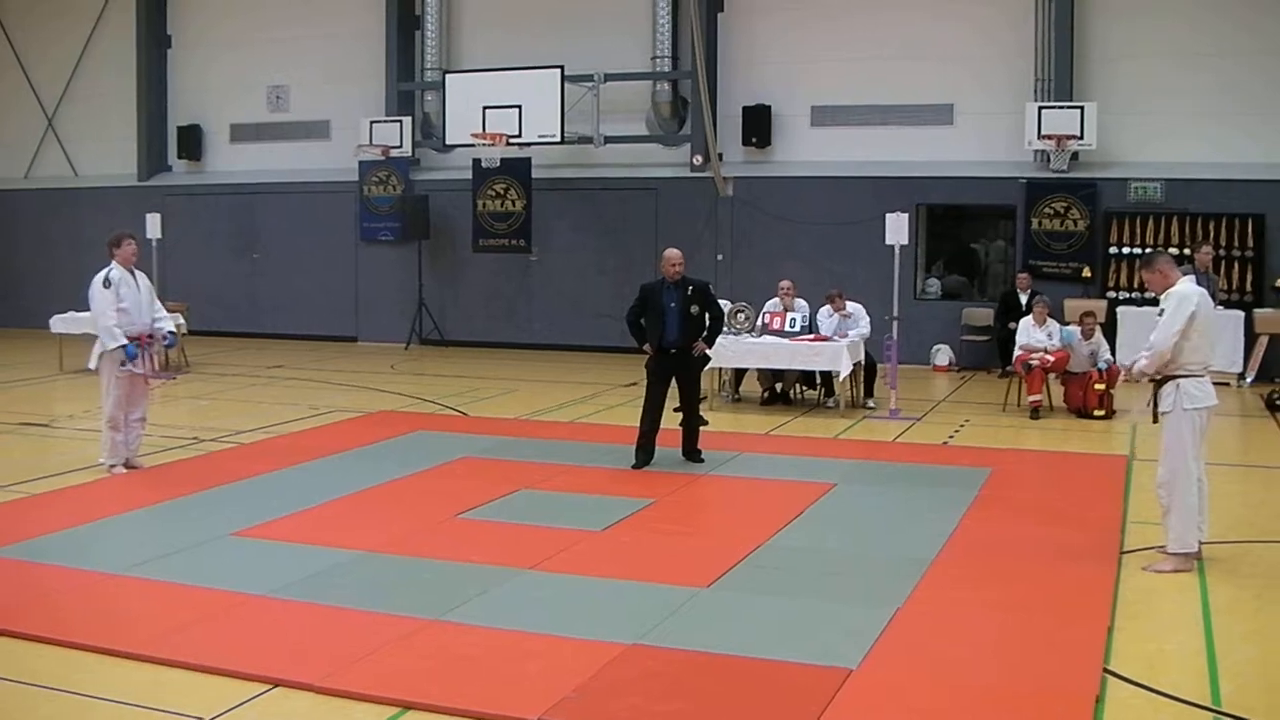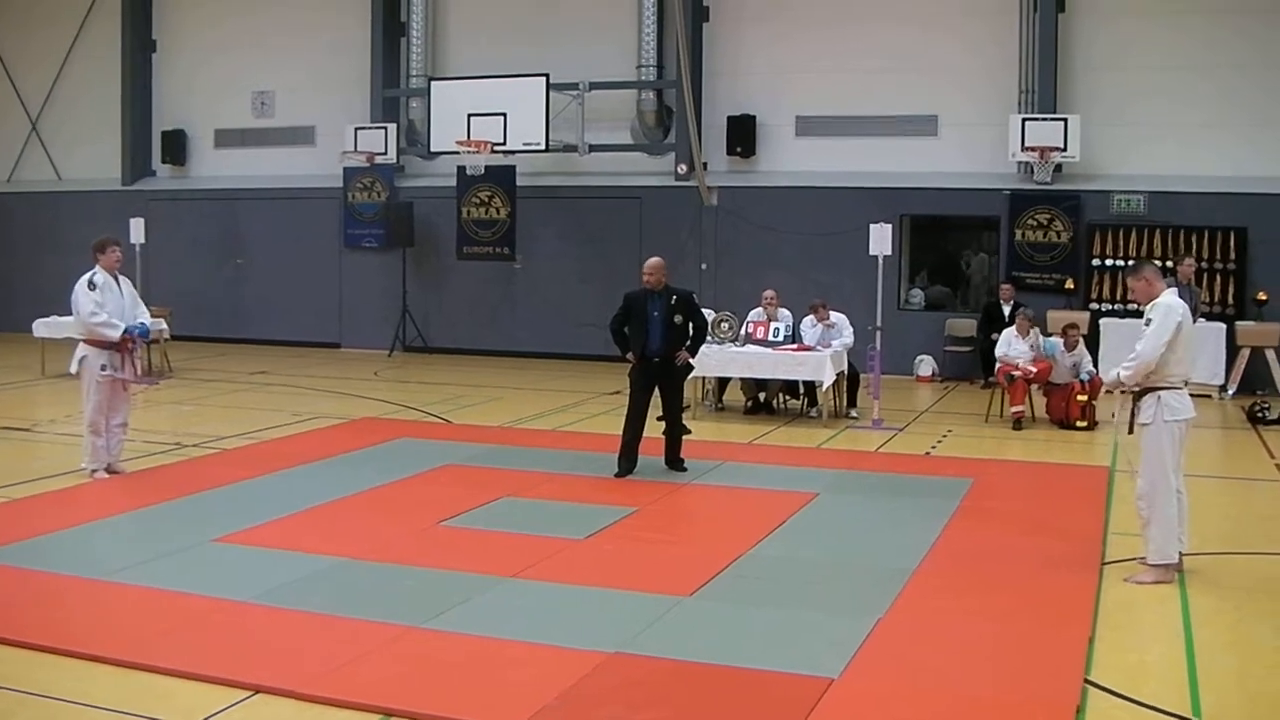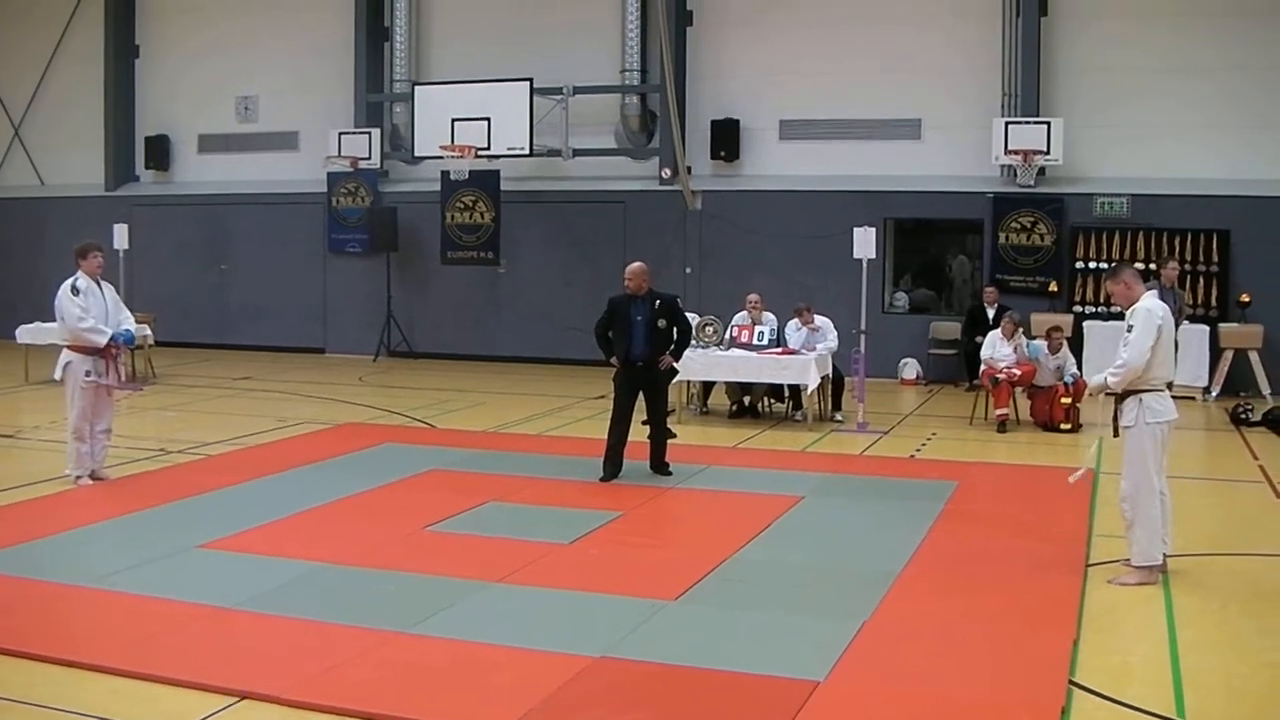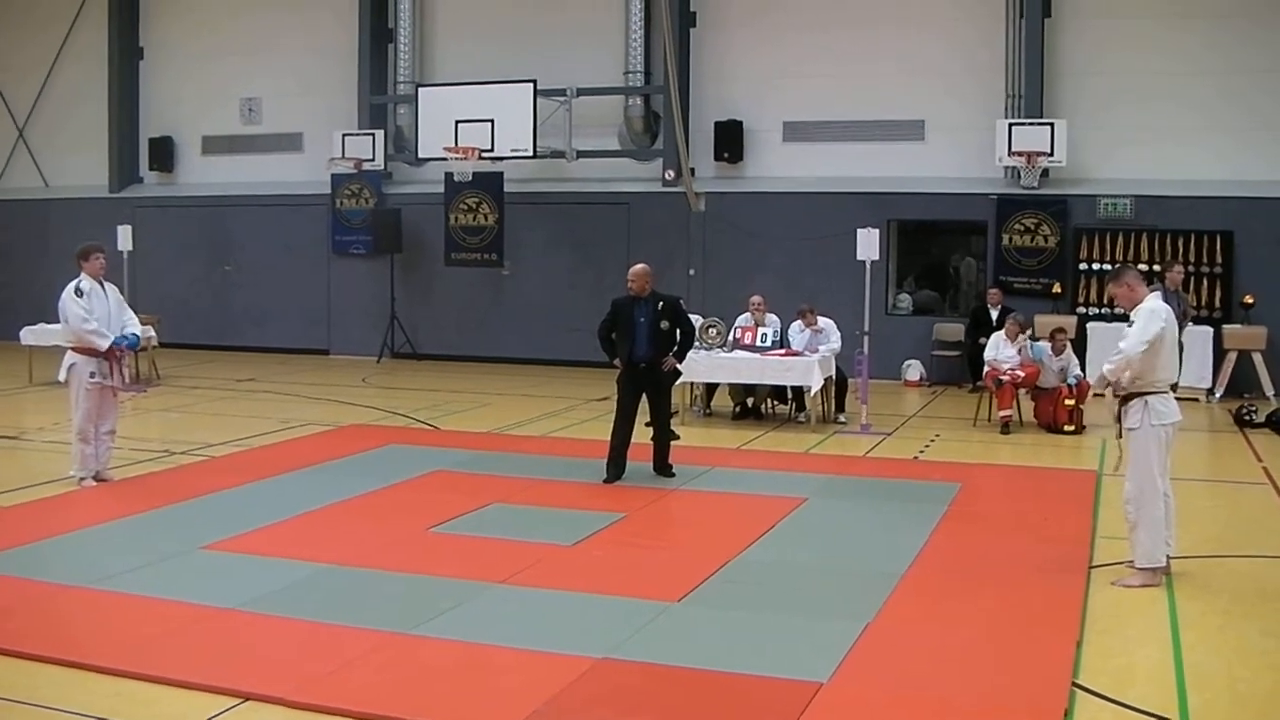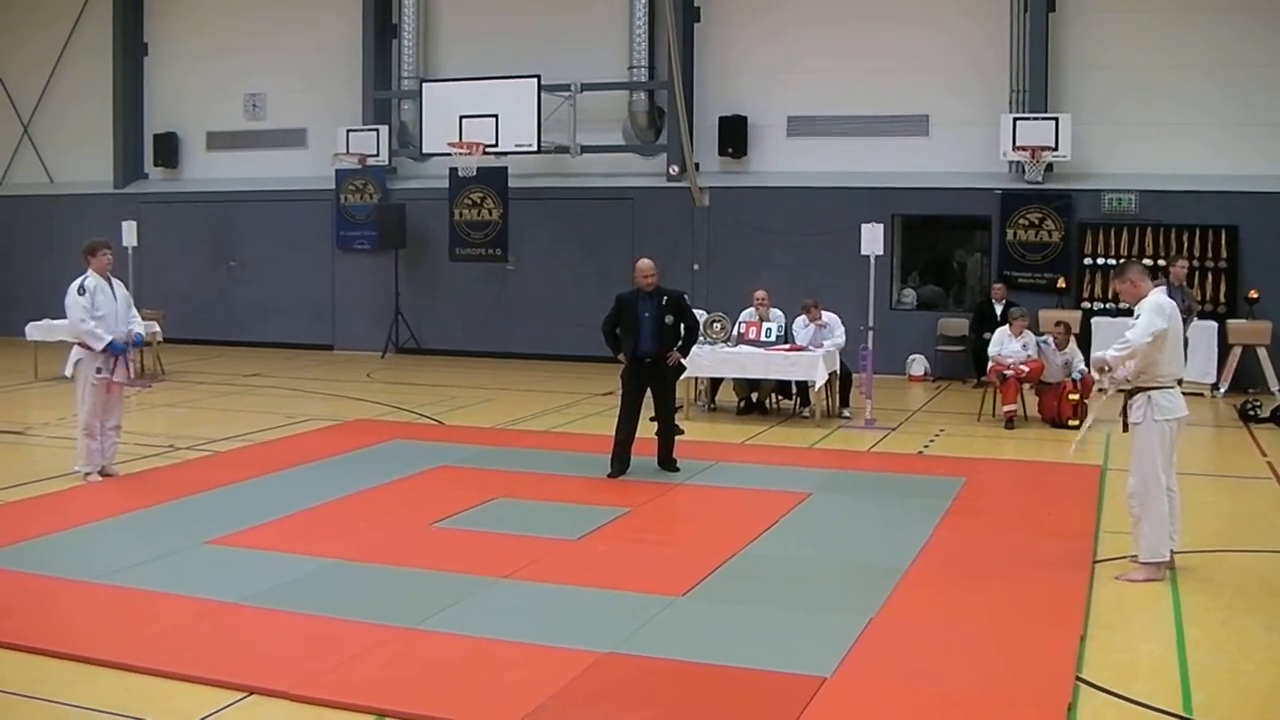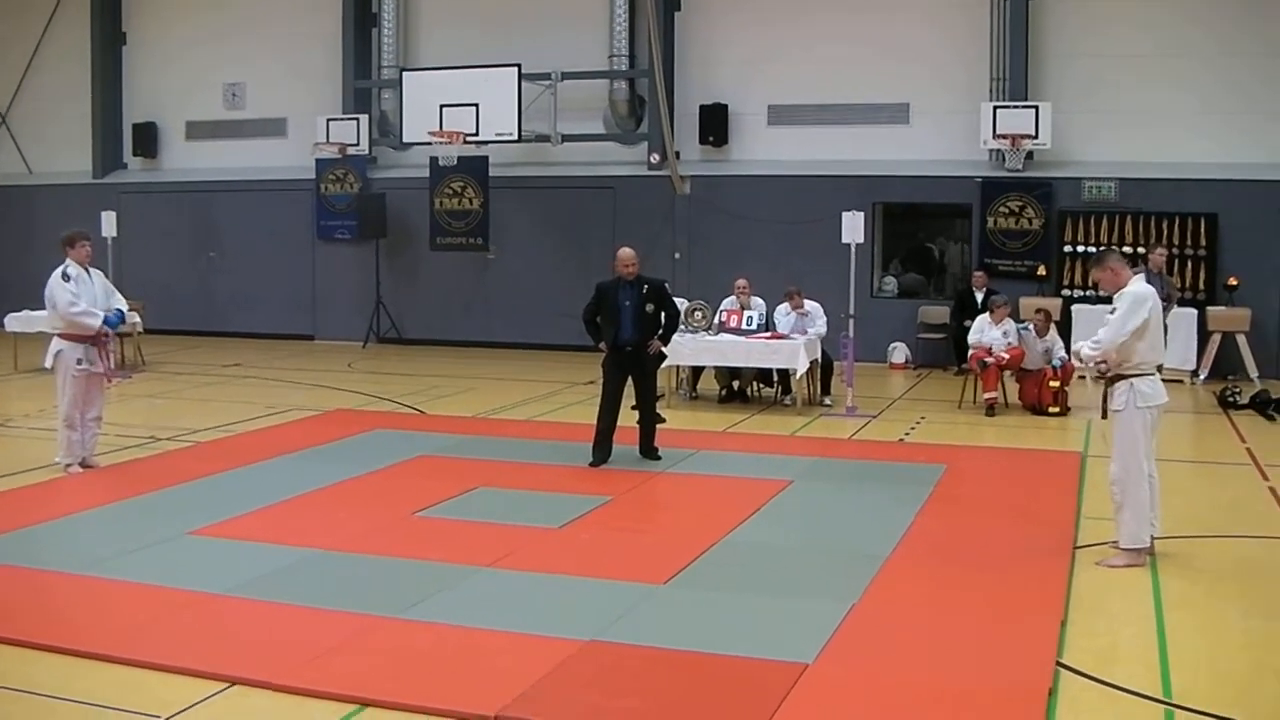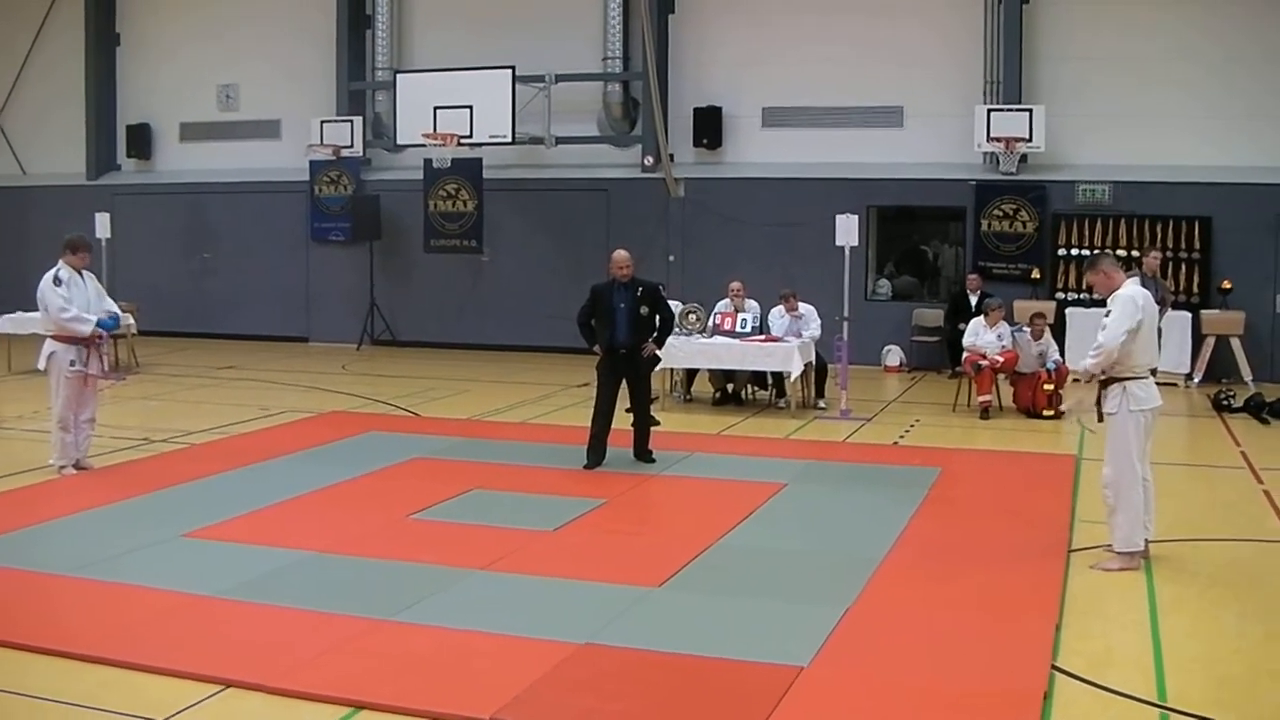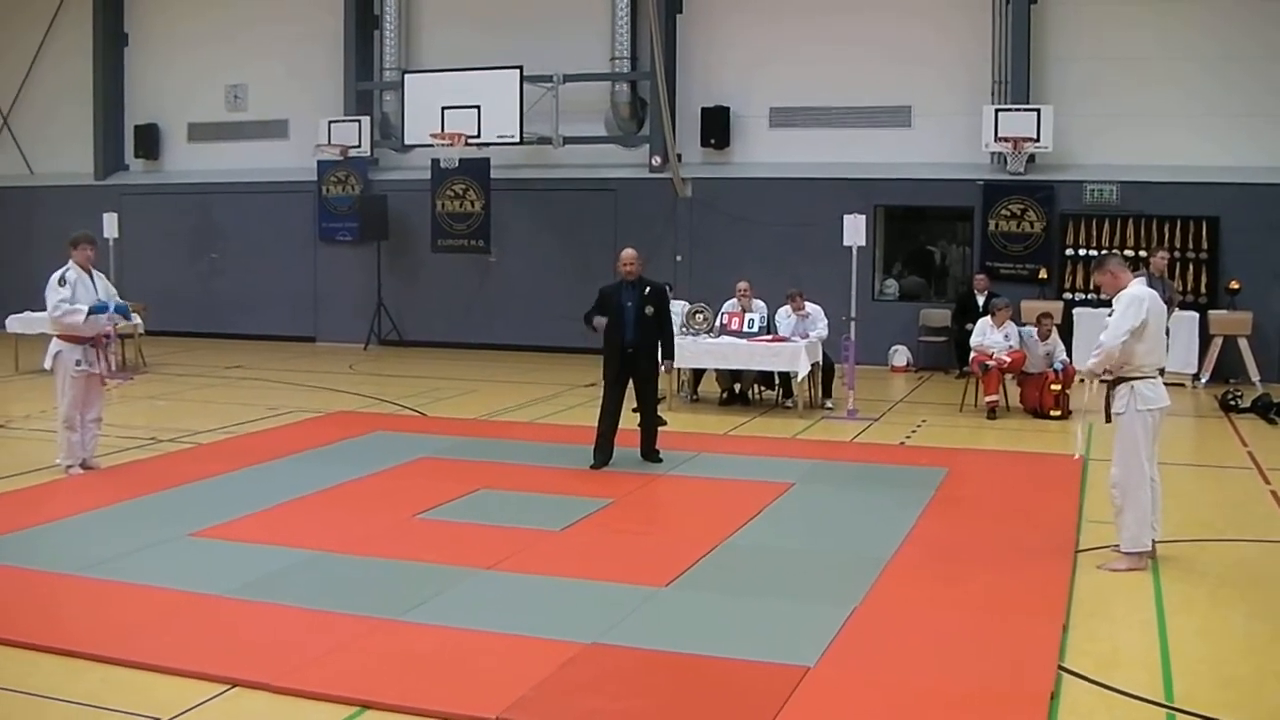
dt=0.5s
person 1, frame 1
left shoulder: (1179, 296)
right shoulder: (1196, 293)
left elbow: (1161, 343)
left wrist: (1139, 368)
right wrist: (1151, 363)
left hip: (1183, 393)
right hip: (1194, 389)
left knee: (1175, 474)
right knee: (1190, 470)
left ankle: (1181, 553)
right ankle: (1191, 540)
person 1, frame 2
left shoulder: (1164, 307)
right shoulder: (1174, 306)
left elbow: (1147, 356)
left wrist: (1118, 377)
right wrist: (1129, 376)
left hip: (1162, 406)
right hip: (1169, 402)
left knee: (1154, 485)
right knee: (1169, 482)
left ankle: (1162, 564)
right ankle: (1171, 552)
person 1, frame 3
left shoulder: (1145, 311)
right shoulder: (1155, 308)
left elbow: (1133, 362)
left wrist: (1103, 382)
right wrist: (1112, 381)
left hip: (1144, 407)
right hip: (1152, 403)
left knee: (1138, 487)
right knee: (1152, 483)
left ankle: (1146, 566)
right ankle: (1155, 553)
person 1, frame 4
left shoulder: (1149, 312)
right shoulder: (1158, 310)
left elbow: (1129, 352)
left wrist: (1106, 374)
right wrist: (1120, 379)
left hip: (1148, 410)
right hip: (1156, 405)
left knee: (1142, 489)
right knee: (1155, 485)
left ankle: (1149, 568)
right ankle: (1158, 556)
person 1, frame 5
left shoulder: (1155, 306)
right shoulder: (1163, 305)
left elbow: (1133, 343)
left wrist: (1103, 358)
right wrist: (1119, 365)
left hip: (1154, 404)
right hip: (1163, 400)
left knee: (1146, 484)
right knee: (1162, 480)
left ankle: (1153, 562)
right ankle: (1162, 550)
person 1, frame 6
left shoulder: (1132, 296)
right shoulder: (1145, 292)
left elbow: (1108, 340)
left wrist: (1082, 350)
right wrist: (1109, 362)
left hip: (1134, 392)
right hip: (1143, 387)
left knee: (1128, 470)
right knee: (1142, 466)
left ankle: (1133, 548)
right ankle: (1143, 536)
person 1, frame 7
left shoulder: (1125, 299)
right shoulder: (1140, 296)
left elbow: (1108, 344)
left wrist: (1090, 366)
right wrist: (1101, 366)
left hip: (1127, 394)
right hip: (1139, 390)
left knee: (1121, 473)
right knee: (1136, 469)
left ankle: (1128, 551)
right ankle: (1137, 539)
person 1, frame 8
left shoulder: (1131, 298)
right shoulder: (1149, 296)
left elbow: (1110, 343)
left wrist: (1092, 367)
right wrist: (1109, 366)
left hip: (1135, 394)
right hip: (1146, 389)
left knee: (1129, 472)
right knee: (1143, 469)
left ankle: (1135, 551)
right ankle: (1144, 539)
person 2, frame 1
left shoulder: (141, 278)
right shoulder: (107, 278)
left elbow: (155, 309)
right elbow: (104, 317)
left wrist: (167, 331)
right wrist: (122, 346)
left hip: (139, 350)
right hip: (118, 350)
left knee: (137, 408)
right knee: (115, 408)
left ankle: (130, 455)
right ankle: (114, 459)
person 2, frame 2
left shoulder: (124, 283)
right shoulder: (90, 282)
left elbow: (140, 311)
right elbow: (91, 317)
left wrist: (141, 326)
right wrist: (124, 330)
left hip: (120, 355)
right hip: (96, 355)
left knee: (119, 412)
right knee: (96, 413)
left ankle: (112, 460)
right ankle: (96, 464)
person 2, frame 3
left shoulder: (107, 288)
right shoulder: (72, 288)
left elbow: (123, 315)
right elbow: (78, 323)
left wrist: (126, 333)
right wrist: (110, 337)
left hip: (103, 361)
right hip: (80, 360)
left knee: (103, 418)
right knee: (80, 419)
left ankle: (96, 466)
right ankle: (80, 470)
person 2, frame 4
left shoulder: (111, 290)
right shoulder: (76, 290)
left elbow: (127, 317)
right elbow: (82, 324)
left wrist: (131, 336)
right wrist: (112, 341)
left hip: (108, 362)
right hip: (84, 362)
left knee: (107, 419)
right knee: (85, 420)
left ankle: (100, 467)
right ankle: (84, 472)
person 2, frame 5
left shoulder: (117, 286)
right shoulder: (82, 286)
left elbow: (130, 314)
right elbow: (80, 323)
left wrist: (136, 333)
right wrist: (109, 343)
left hip: (115, 358)
right hip: (91, 357)
left knee: (113, 415)
right knee: (90, 415)
left ankle: (106, 462)
right ankle: (89, 467)
person 2, frame 6
left shoulder: (97, 276)
right shoulder: (62, 276)
left elbow: (116, 298)
right elbow: (70, 308)
left wrist: (117, 313)
right wrist: (102, 319)
left hip: (94, 348)
right hip: (71, 348)
left knee: (93, 406)
right knee: (71, 407)
left ankle: (86, 454)
right ankle: (70, 459)
person 2, frame 7
left shoulder: (88, 278)
right shoulder: (54, 279)
left elbow: (105, 302)
right elbow: (62, 314)
left wrist: (112, 316)
right wrist: (97, 322)
left hip: (87, 350)
right hip: (63, 350)
left knee: (87, 408)
right knee: (64, 409)
left ankle: (80, 455)
right ankle: (63, 460)
person 2, frame 8
left shoulder: (99, 278)
right shoulder: (62, 278)
left elbow: (113, 302)
right elbow: (56, 311)
left wrist: (120, 309)
right wrist: (89, 310)
left hip: (93, 349)
right hip: (69, 350)
left knee: (93, 408)
right knee: (70, 408)
left ankle: (86, 455)
right ankle: (70, 460)
person 3, frame 1
left shoulder: (699, 288)
right shoulder: (649, 290)
left elbow: (718, 315)
right elbow: (632, 317)
left wrist: (707, 341)
right wrist: (643, 342)
left hip: (689, 356)
right hip: (660, 356)
left knee: (691, 407)
right knee: (651, 407)
left ankle: (691, 450)
right ankle: (644, 453)
person 3, frame 2
left shoulder: (683, 298)
right shoulder: (633, 299)
left elbow: (701, 325)
right elbow: (615, 325)
left wrist: (690, 351)
right wrist: (626, 350)
left hip: (672, 365)
right hip: (643, 365)
left knee: (674, 416)
right knee: (635, 416)
left ankle: (673, 459)
right ankle: (626, 462)
person 3, frame 3
left shoulder: (667, 302)
right shoulder: (616, 303)
left elbow: (685, 329)
right elbow: (600, 330)
left wrist: (674, 355)
right wrist: (610, 355)
left hip: (655, 369)
right hip: (627, 369)
left knee: (658, 420)
right knee: (619, 420)
left ankle: (658, 463)
right ankle: (612, 467)
person 3, frame 4
left shoulder: (670, 304)
right shoulder: (620, 305)
left elbow: (688, 331)
right elbow: (603, 331)
left wrist: (677, 356)
right wrist: (613, 356)
left hip: (658, 370)
right hip: (630, 370)
left knee: (662, 421)
right knee: (622, 421)
left ankle: (662, 465)
right ankle: (615, 468)
person 3, frame 5
left shoulder: (674, 298)
right shoulder: (624, 300)
left elbow: (692, 325)
right elbow: (607, 327)
left wrist: (682, 351)
right wrist: (618, 352)
left hip: (663, 365)
right hip: (635, 366)
left knee: (666, 416)
right knee: (627, 416)
left ankle: (666, 459)
right ankle: (619, 463)
person 3, frame 6
left shoulder: (655, 287)
right shoulder: (604, 289)
left elbow: (673, 314)
right elbow: (588, 315)
left wrist: (663, 339)
right wrist: (599, 340)
left hip: (644, 354)
right hip: (615, 354)
left knee: (647, 405)
right knee: (608, 405)
left ankle: (648, 448)
right ankle: (601, 451)
person 3, frame 7
left shoulder: (649, 290)
right shoulder: (599, 291)
left elbow: (668, 317)
right elbow: (583, 318)
left wrist: (657, 342)
right wrist: (594, 343)
left hip: (638, 357)
right hip: (610, 357)
left knee: (642, 407)
right knee: (602, 408)
left ankle: (642, 450)
right ankle: (595, 454)
person 3, frame 8
left shoulder: (656, 291)
right shoulder: (608, 291)
left elbow: (665, 326)
right elbow: (589, 316)
left wrist: (668, 356)
right wrist: (594, 320)
left hip: (645, 357)
right hip: (617, 358)
left knee: (648, 407)
right knee: (609, 408)
left ankle: (649, 450)
right ankle: (602, 454)
